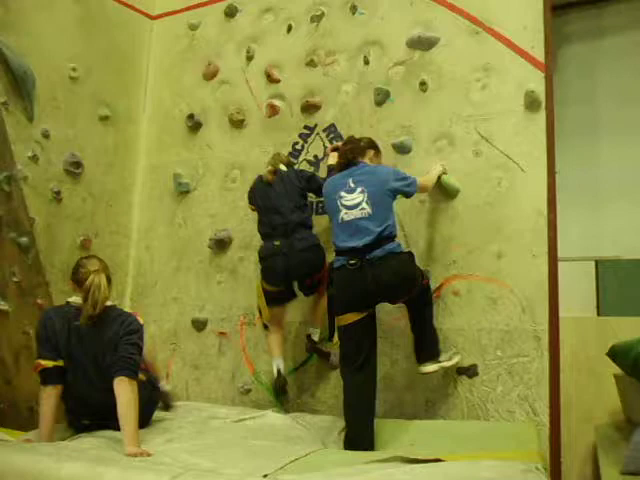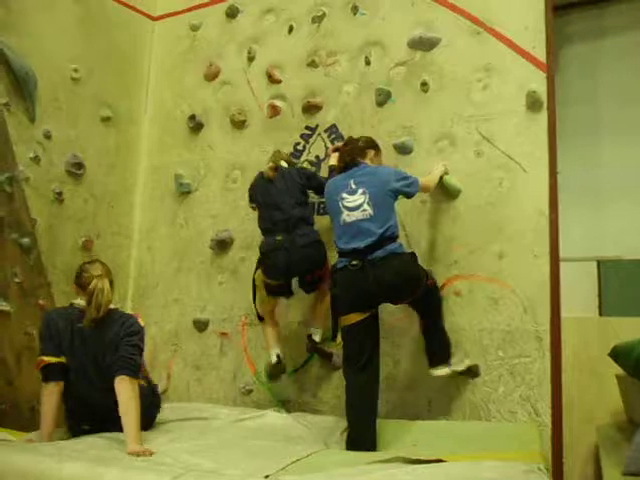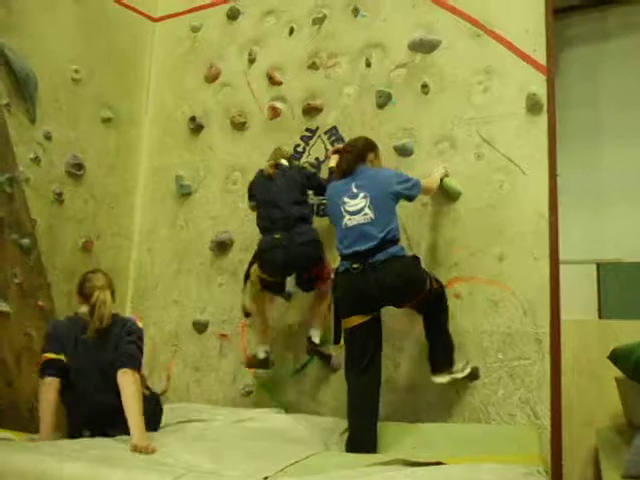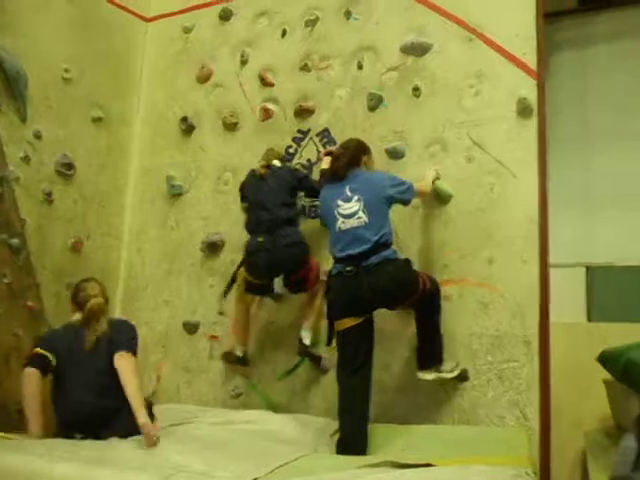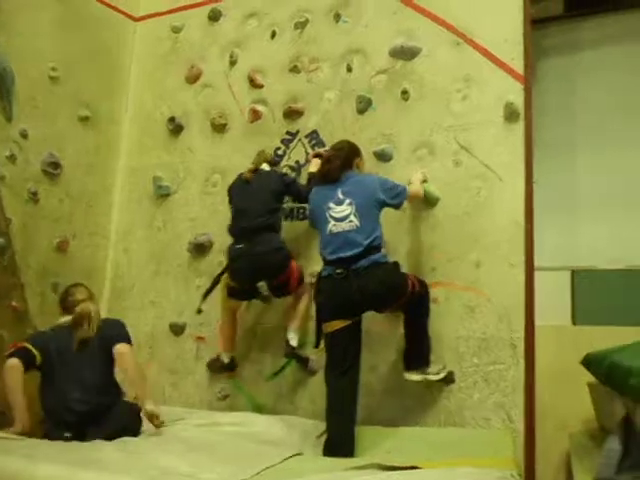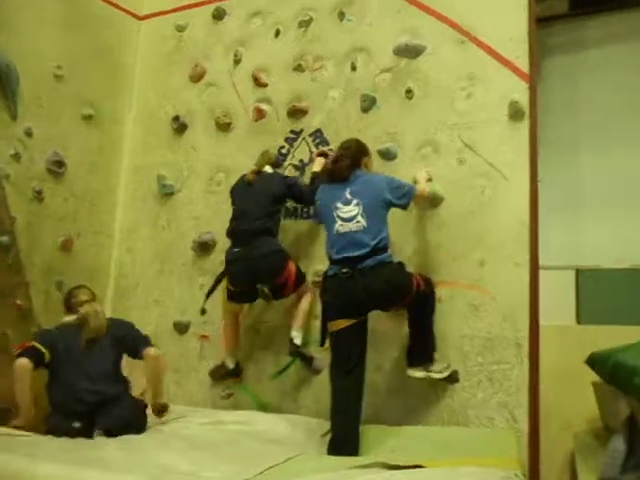
dt=0.1s
person 1, frame 1
left shoulder: (330, 185)
right shoulder: (383, 174)
right elbow: (425, 185)
right wrist: (437, 170)
left hip: (346, 278)
right hip: (388, 268)
left knee: (356, 366)
right knee: (420, 287)
left ankle: (358, 444)
right ankle: (430, 355)
person 1, frame 2
left shoulder: (332, 187)
right shoulder: (384, 174)
right elbow: (427, 185)
right wrist: (438, 170)
left hip: (349, 279)
right hip: (390, 268)
left knee: (359, 366)
right knee: (427, 289)
left ankle: (360, 445)
right ankle: (440, 358)
person 1, frame 3
left shoulder: (333, 190)
right shoulder: (386, 177)
right elbow: (429, 187)
right wrist: (438, 173)
left hip: (351, 283)
right hip: (392, 272)
left knee: (360, 369)
right knee: (433, 292)
left ankle: (360, 447)
right ankle: (442, 364)
person 1, frame 4
left shoulder: (326, 193)
right shoulder: (379, 180)
right elbow: (423, 190)
right wrist: (430, 176)
left hip: (344, 285)
right hip: (385, 274)
left knee: (352, 370)
right knee: (428, 289)
left ankle: (351, 449)
right ankle: (431, 363)
person 1, frame 5
left shoulder: (317, 194)
right shoulder: (371, 183)
right elbow: (416, 194)
right wrist: (418, 179)
left hip: (333, 288)
right hip: (374, 278)
left knee: (340, 372)
right knee: (418, 291)
left ankle: (337, 451)
right ankle: (417, 363)
person 1, frame 6
left shoulder: (324, 192)
right shoulder: (379, 183)
right elbow: (423, 193)
right wrist: (423, 178)
left hip: (339, 287)
right hip: (380, 278)
left knee: (345, 371)
right knee: (423, 289)
left ankle: (342, 450)
right ankle: (421, 361)
person 2, frame 1
left shoulder: (257, 185)
right shoulder: (298, 176)
left hip: (273, 254)
right hip: (305, 248)
left knee: (275, 322)
right knee: (323, 286)
left ankle: (279, 372)
right ankle: (313, 340)
person 2, frame 2
left shoulder: (258, 182)
right shoulder: (299, 173)
left elbow: (255, 204)
left hip: (274, 250)
right hip: (307, 245)
left knee: (266, 310)
right knee: (324, 287)
left ankle: (275, 359)
right ankle: (315, 339)
person 2, frame 3
left shoulder: (257, 180)
right shoulder: (299, 172)
left elbow: (255, 205)
right elbow: (327, 189)
right wrist: (332, 166)
left hip: (273, 247)
right hip: (305, 242)
left knee: (258, 301)
right knee: (325, 287)
left ankle: (263, 353)
right ankle: (314, 340)
person 2, frame 4
left shoulder: (249, 180)
right shoulder: (291, 173)
right elbow: (320, 192)
left hip: (259, 249)
right hip: (290, 245)
left knee: (242, 302)
right knee: (316, 288)
left ankle: (239, 354)
right ankle: (305, 342)
person 2, frame 5
left shoulder: (237, 182)
right shoulder: (279, 178)
right elbow: (307, 196)
right wrist: (313, 171)
left hip: (240, 254)
right hip: (271, 251)
left knee: (229, 309)
right knee: (303, 291)
left ankle: (225, 360)
right ankle: (292, 343)
person 2, frame 6
left shoulder: (240, 184)
right shoulder: (281, 181)
right elbow: (309, 197)
right wrist: (316, 170)
left hip: (238, 257)
right hip: (267, 254)
left knee: (231, 313)
right knee: (306, 291)
left ankle: (230, 366)
right ankle: (296, 342)
person 3, frame 1
left shoulder: (52, 320)
right shoulder: (126, 323)
left elbow: (51, 384)
right elbow: (125, 380)
left wrist: (43, 441)
right wrist: (131, 444)
left hip: (82, 424)
right hip: (130, 418)
right ankle: (163, 397)
person 3, frame 2
left shoulder: (54, 321)
right shoulder: (128, 324)
left elbow: (52, 383)
right elbow: (125, 379)
left wrist: (44, 441)
right wrist: (133, 442)
left hip: (82, 428)
person 3, frame 3
left shoulder: (60, 330)
right shoulder: (128, 328)
left elbow: (50, 380)
right elbow: (127, 375)
left wrist: (45, 439)
right wrist: (139, 434)
left hip: (82, 434)
right hip: (127, 429)
person 3, frame 4
left shoulder: (54, 338)
right shoulder: (122, 329)
left elbow: (31, 373)
right elbow: (124, 360)
left wrist: (35, 434)
right wrist: (143, 417)
left hip: (74, 436)
right hip: (121, 430)
person 3, frame 5
left shoulder: (43, 339)
right shoulder: (111, 328)
left elbow: (12, 364)
right elbow: (123, 351)
left wrist: (21, 421)
right wrist: (145, 402)
left hip: (61, 437)
right hip: (113, 431)
person 3, frame 6
left shoulder: (49, 336)
right shoulder: (117, 328)
left elbow: (22, 364)
right elbow: (152, 354)
left wrist: (25, 416)
right wrist: (157, 399)
left hip: (68, 431)
right hip: (117, 427)
